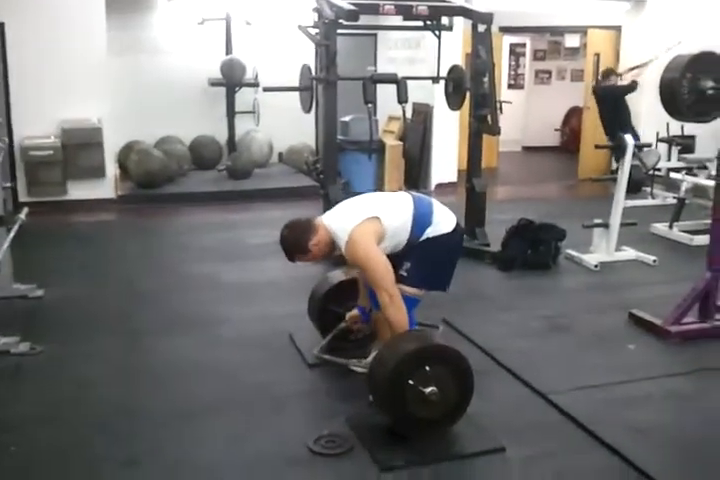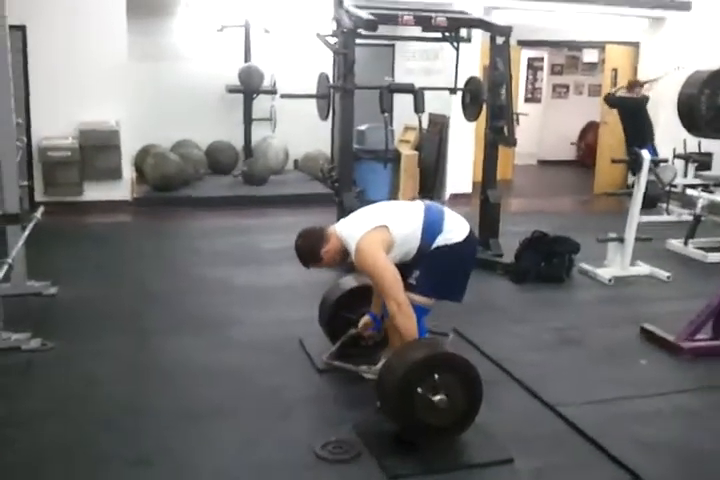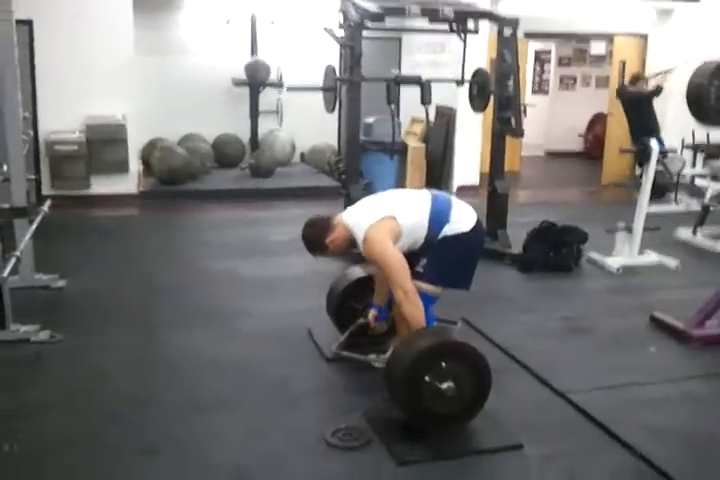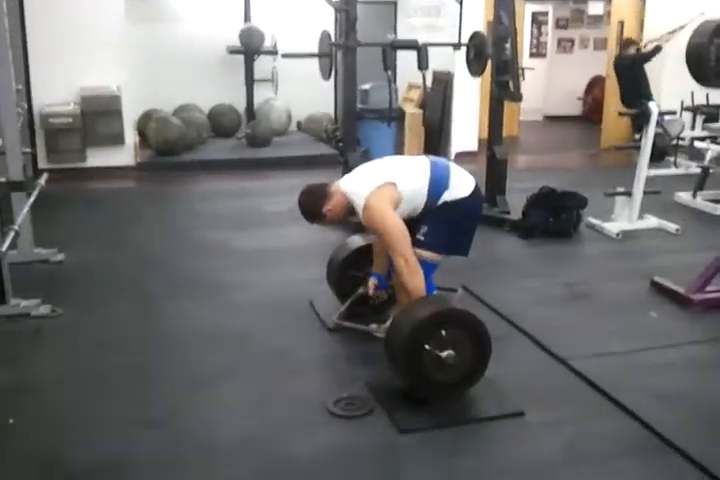
dt=0.2s
person 1, frame 1
left shoulder: (353, 240)
right shoulder: (333, 221)
left elbow: (389, 295)
right elbow: (370, 269)
right wrist: (362, 308)
left hip: (440, 232)
right hip: (416, 222)
left knee: (399, 303)
right knee: (378, 291)
person 1, frame 2
left shoulder: (363, 248)
right shoulder: (349, 229)
left elbow: (398, 303)
right elbow: (383, 278)
right wrist: (374, 315)
left hip: (453, 241)
right hip: (433, 232)
left knee: (410, 312)
right knee: (391, 293)
person 1, frame 3
left shoulder: (371, 237)
right shoulder: (354, 218)
left elbow: (405, 292)
right elbow: (386, 268)
right wrist: (378, 307)
left hip: (460, 231)
right hip: (441, 221)
left knee: (418, 300)
right knee: (399, 285)
person 1, frame 4
left shoulder: (371, 204)
right shoulder: (354, 184)
left elbow: (406, 259)
right elbow: (383, 234)
right wrist: (378, 276)
left hip: (459, 197)
right hip: (436, 192)
left knee: (417, 266)
right knee: (396, 257)
